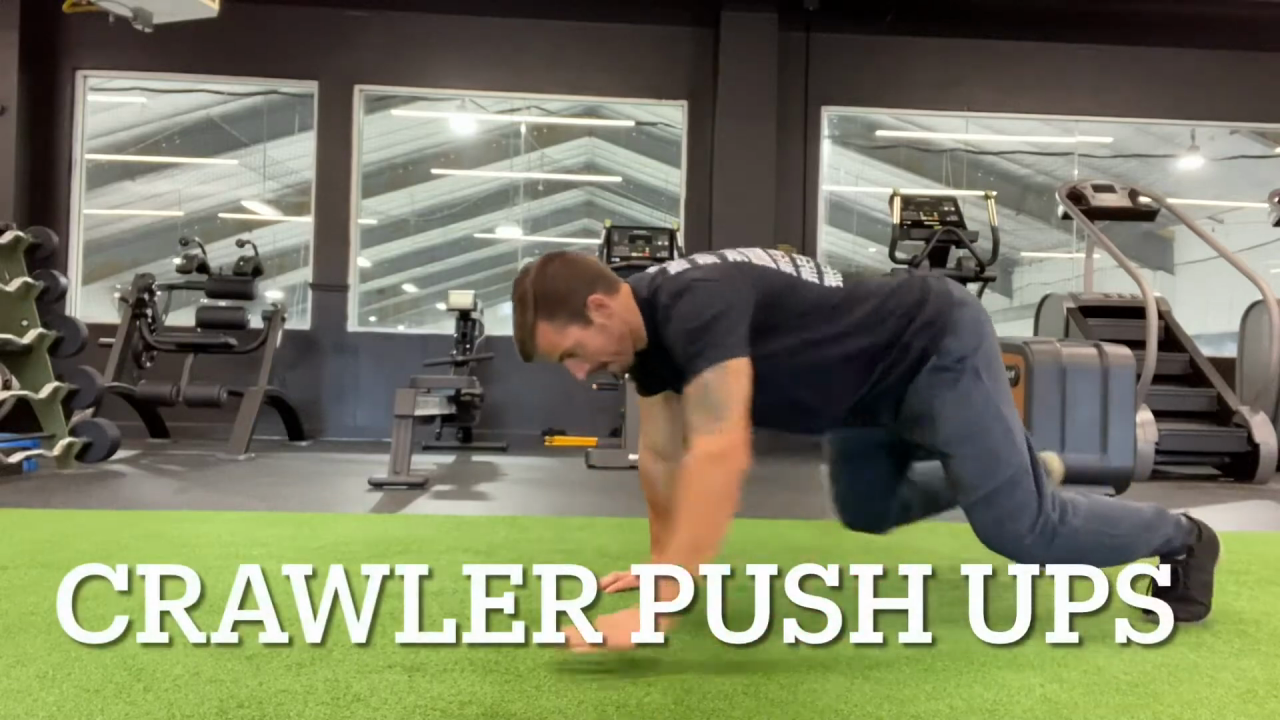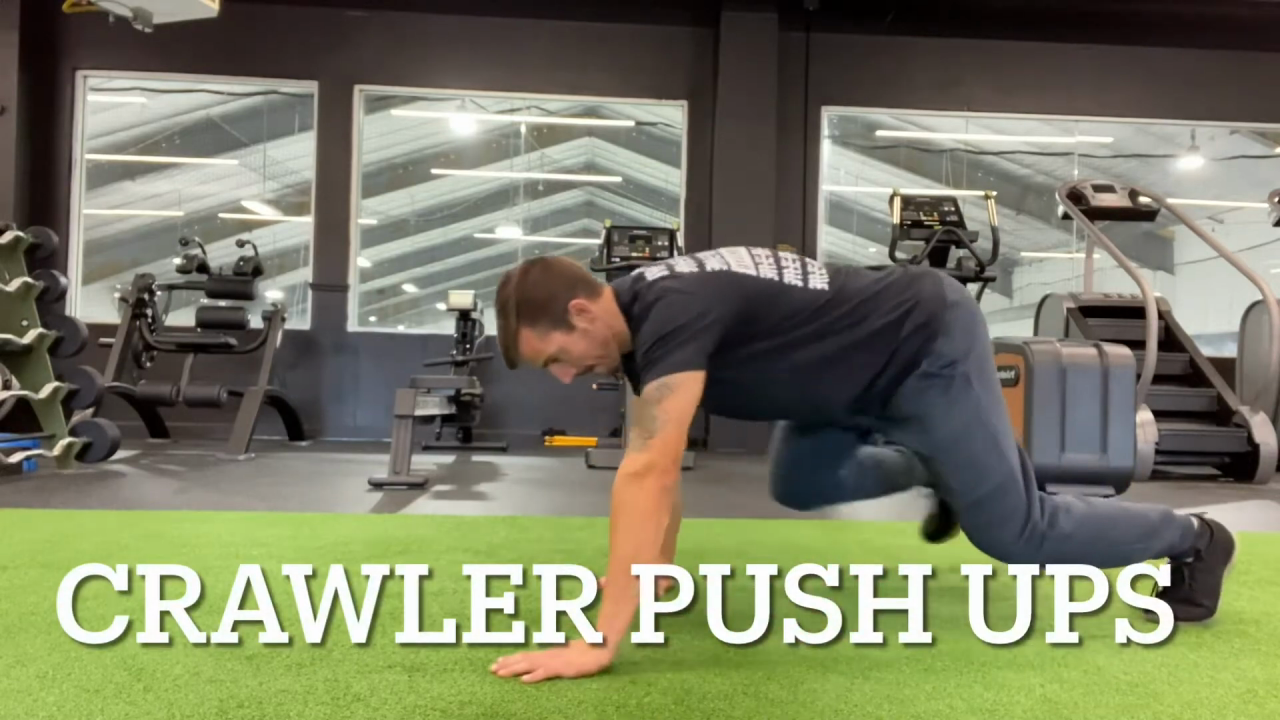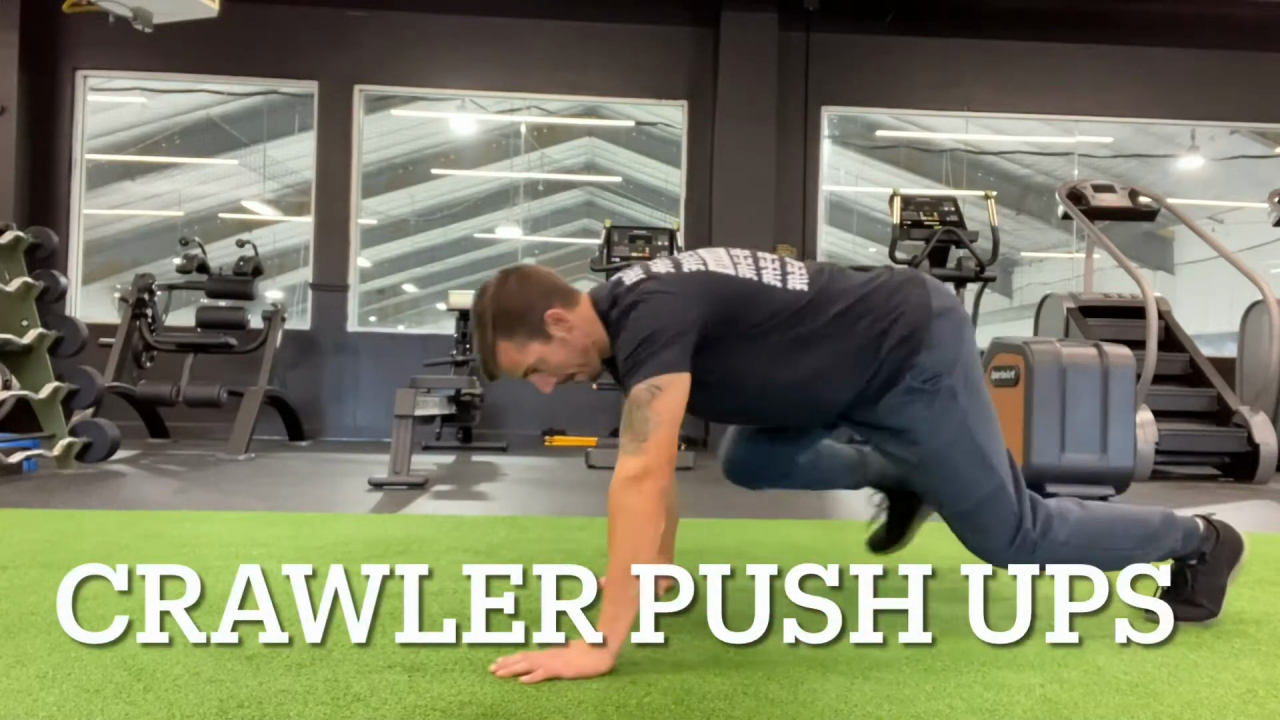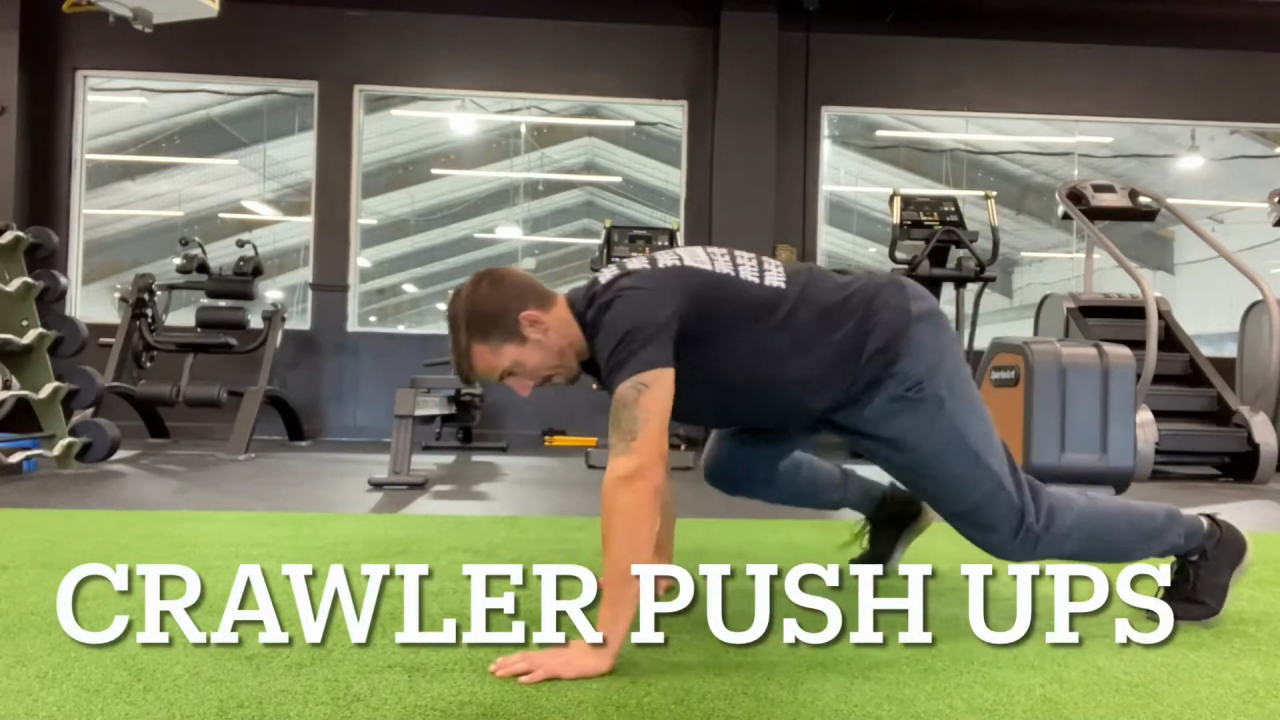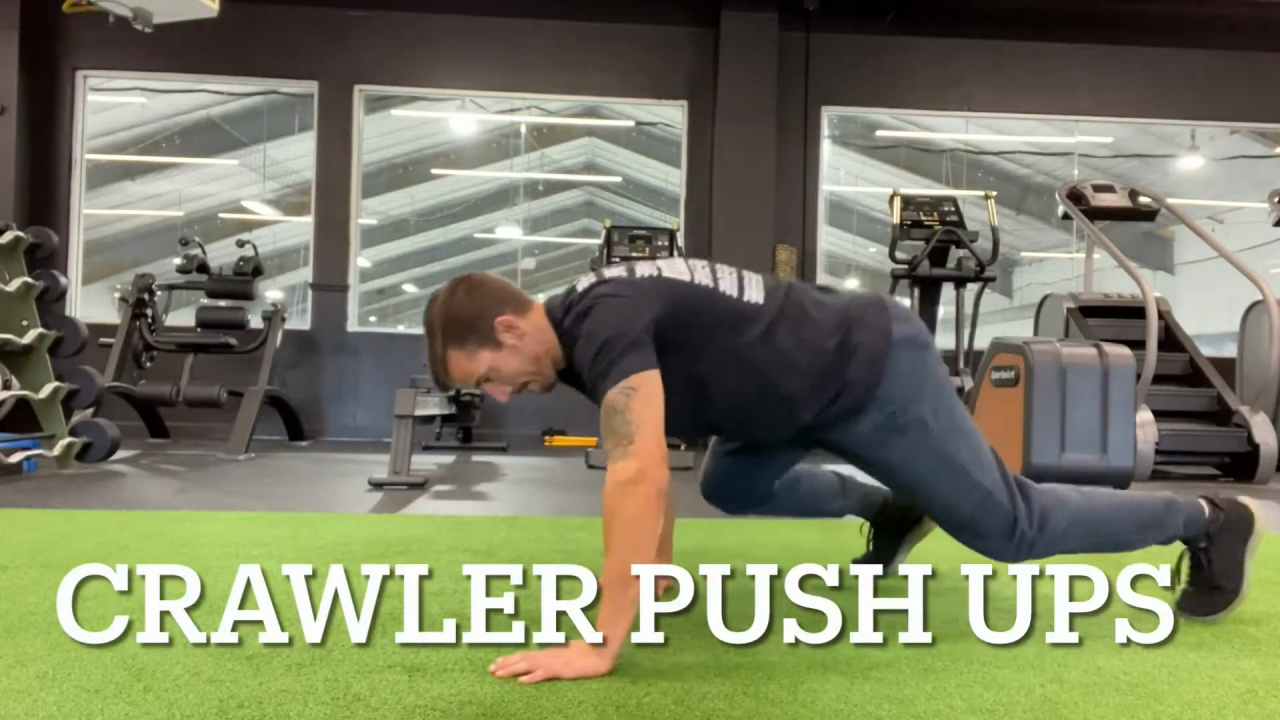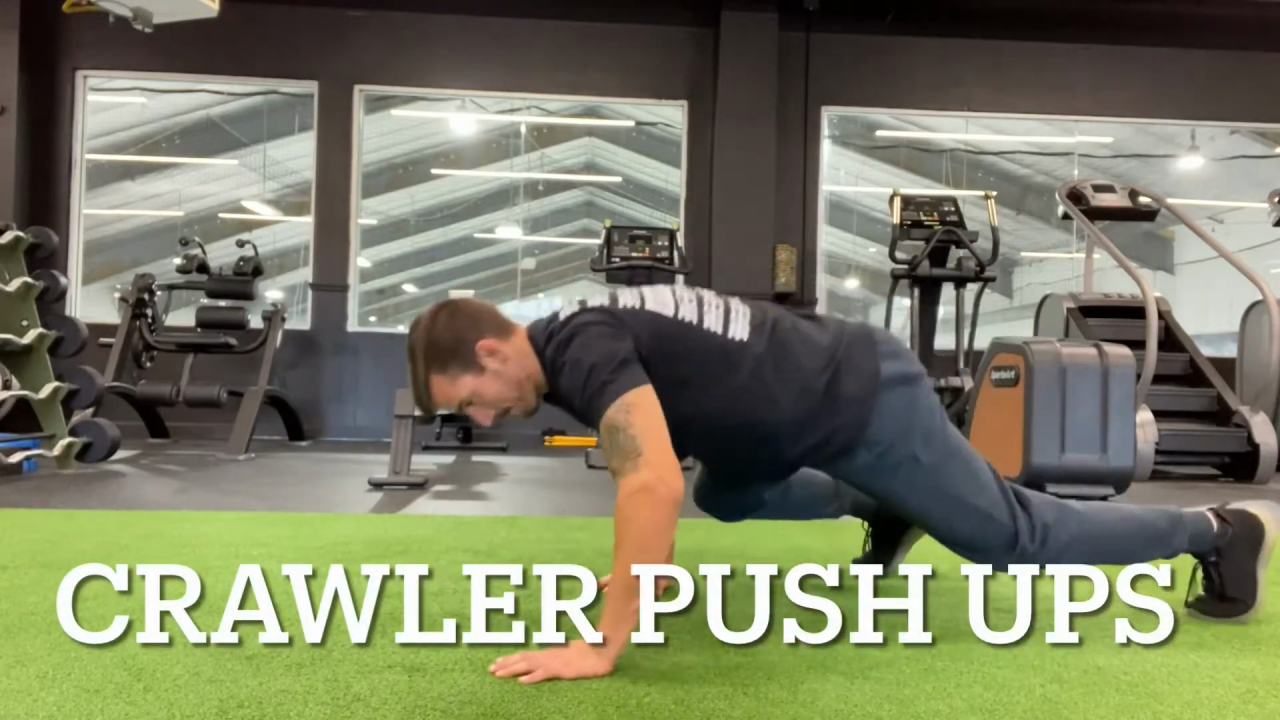
dt=0.1s
person 1, frame 1
left shoulder: (698, 304)
right shoulder: (650, 326)
left elbow: (721, 455)
right elbow: (660, 453)
left wrist: (655, 606)
right wrist: (655, 563)
left hip: (939, 343)
right hip: (871, 370)
left knee: (1019, 529)
right knee: (866, 509)
left ankle: (1179, 538)
right ankle: (1026, 469)
person 1, frame 2
left shoulder: (669, 313)
right shoulder: (634, 324)
left elbow: (649, 469)
right elbow: (652, 461)
left wrist: (607, 638)
right wrist: (656, 565)
left hip: (930, 343)
right hip: (866, 358)
left knee: (1010, 530)
right knee: (796, 484)
left ankle: (1190, 539)
right ankle: (931, 469)
person 1, frame 3
left shoulder: (648, 318)
right shoulder: (626, 327)
left elbow: (640, 477)
right elbow: (654, 463)
left wrist: (604, 643)
right wrist: (657, 569)
left hip: (914, 348)
right hip: (852, 361)
left knee: (1008, 532)
right knee: (749, 461)
left ankle: (1196, 540)
right ankle: (902, 482)
person 1, frame 4
left shoulder: (625, 314)
right shoulder: (605, 324)
left elbow: (632, 476)
right elbow: (644, 461)
left wrist: (601, 643)
right wrist: (655, 569)
left hip: (897, 356)
right hip: (838, 361)
left knee: (1011, 523)
right knee: (734, 467)
left ankle: (1198, 539)
right ankle: (887, 504)
person 1, frame 5
left shoulder: (598, 325)
right shoulder: (592, 321)
left elbow: (638, 475)
right elbow: (647, 458)
left wrist: (604, 644)
right wrist: (647, 572)
left hip: (877, 372)
right hip: (833, 364)
left knee: (1012, 526)
right knee: (733, 488)
left ankle: (1206, 519)
right ankle: (892, 510)
person 1, frame 6
left shoulder: (581, 351)
right shoulder: (578, 340)
left elbow: (653, 484)
right elbow: (651, 464)
left wrist: (605, 644)
right wrist: (646, 567)
left hip: (867, 405)
right hip: (827, 389)
left knee: (1014, 538)
right knee: (723, 495)
right ankle: (885, 509)
